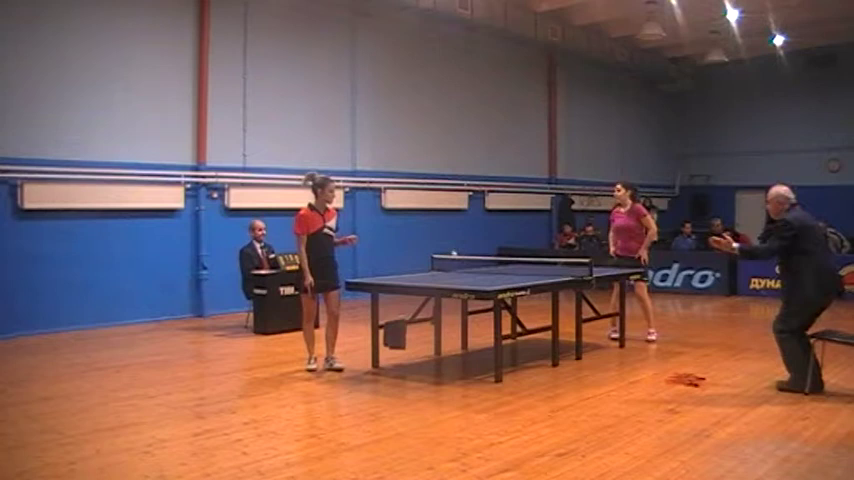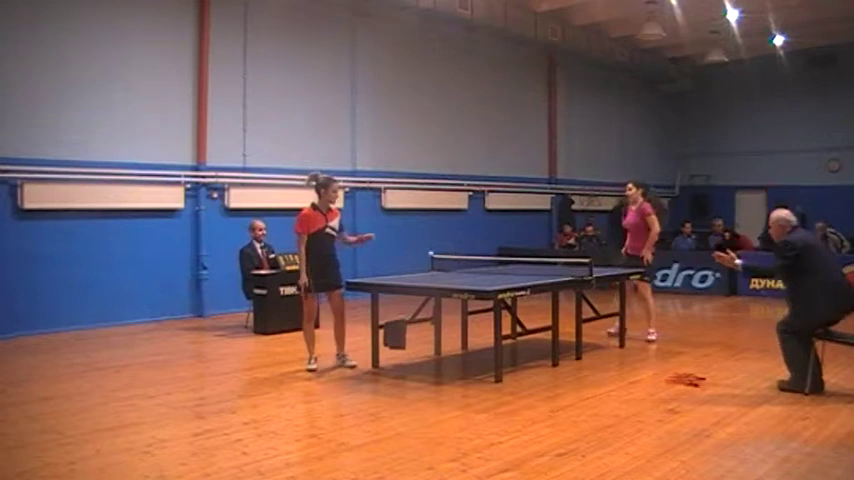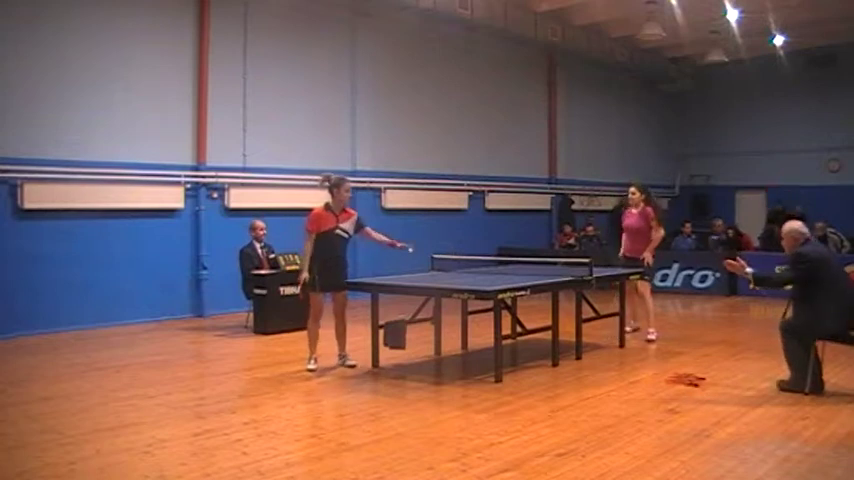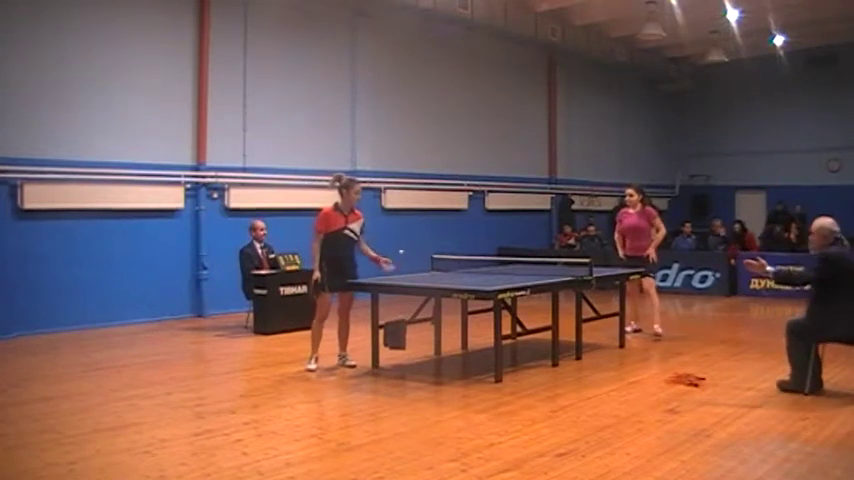
dt=0.3s
person 1, frame 1
left shoulder: (332, 213)
right shoulder: (304, 216)
right elbow: (301, 247)
left wrist: (344, 241)
right wrist: (307, 274)
left hip: (330, 270)
right hip: (311, 272)
left knee: (334, 315)
right knee: (309, 316)
left ankle: (330, 358)
right ankle: (311, 357)
person 1, frame 2
left shoulder: (335, 214)
right shoulder: (306, 215)
left elbow: (344, 239)
right elbow: (302, 247)
left wrist: (360, 239)
right wrist: (303, 274)
left hip: (332, 269)
right hip: (313, 271)
left knee: (339, 313)
right knee: (310, 316)
left ankle: (341, 355)
right ankle: (311, 357)
person 1, frame 3
left shoulder: (352, 215)
right shoulder: (318, 214)
left elbow: (372, 235)
right elbow: (308, 243)
left wrist: (393, 243)
right wrist: (305, 269)
left hip: (340, 269)
right hip: (319, 270)
left knee: (341, 314)
right knee: (315, 315)
left ankle: (342, 355)
right ankle: (312, 357)
person 1, frame 4
left shoulder: (358, 217)
right shoulder: (327, 214)
left elbow: (361, 245)
right elbow: (317, 243)
left wrist: (378, 259)
right wrist: (316, 269)
left hip: (348, 270)
right hip: (328, 270)
left knee: (344, 314)
right knee: (321, 315)
left ankle: (343, 355)
right ankle: (313, 356)
person 2, frame 1
left shoulder: (788, 221)
right shoulder: (799, 217)
left elbow: (769, 251)
left wrist: (733, 247)
left hip: (810, 286)
right hip: (821, 283)
left knee: (783, 328)
right knee: (792, 328)
left ankle: (802, 380)
right ankle: (809, 378)
person 2, frame 2
left shoulder: (790, 242)
right shoulder: (803, 236)
left elbow: (772, 270)
left wrist: (738, 264)
left hip: (824, 301)
right hip: (837, 297)
left knee: (786, 329)
right knee: (797, 330)
left ankle: (803, 380)
right ankle: (811, 378)
person 2, frame 3
left shoulder: (803, 255)
right shoulder: (815, 250)
left elbow: (782, 280)
left wrist: (747, 272)
left hip: (833, 316)
left knee: (788, 328)
right knee: (797, 328)
left ankle: (802, 380)
right ankle: (810, 378)
person 2, frame 4
left shoulder: (830, 255)
left elbow: (803, 278)
left wrist: (768, 271)
left knee: (795, 328)
right knee: (804, 326)
left ankle: (802, 380)
right ankle: (811, 378)
person 3, frame 1
left shoulder: (637, 209)
right shoulder: (615, 212)
left elbow: (653, 229)
left wrist: (643, 249)
right wrist: (612, 247)
left hip: (637, 257)
right hip: (620, 257)
left knee: (641, 293)
right knee: (617, 293)
left ankle: (652, 329)
right ankle: (614, 327)
person 3, frame 2
left shoulder: (645, 207)
right shoulder: (630, 209)
left elbow: (656, 229)
left wrist: (647, 249)
left hip: (643, 256)
right hip: (630, 255)
left knee: (644, 293)
left ankle: (651, 330)
person 3, frame 3
left shoulder: (648, 212)
right shoulder: (627, 213)
left elbow: (660, 233)
left wrist: (649, 251)
right wrist: (622, 248)
left hip: (643, 258)
right hip: (628, 257)
left knee: (644, 292)
right knee: (629, 290)
left ankle: (651, 330)
right ankle: (634, 322)
person 3, frame 4
left shoulder: (648, 211)
right shoulder: (622, 214)
left elbow: (662, 231)
right elbow: (618, 234)
left wrist: (652, 247)
right wrist: (620, 250)
left hip: (645, 256)
right hip: (629, 257)
left knee: (649, 289)
left ankle: (657, 325)
right ankle: (635, 324)
